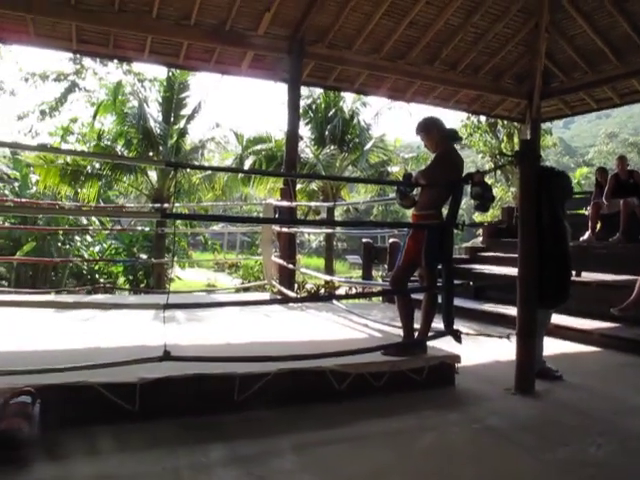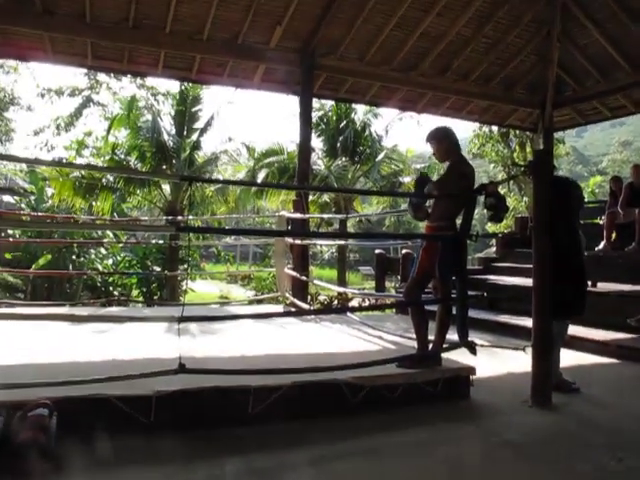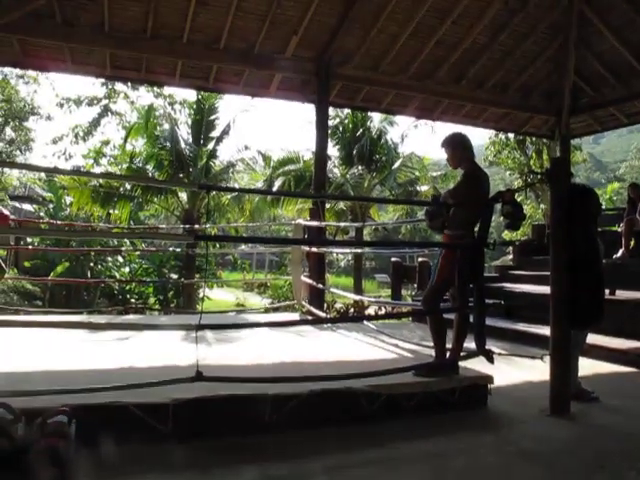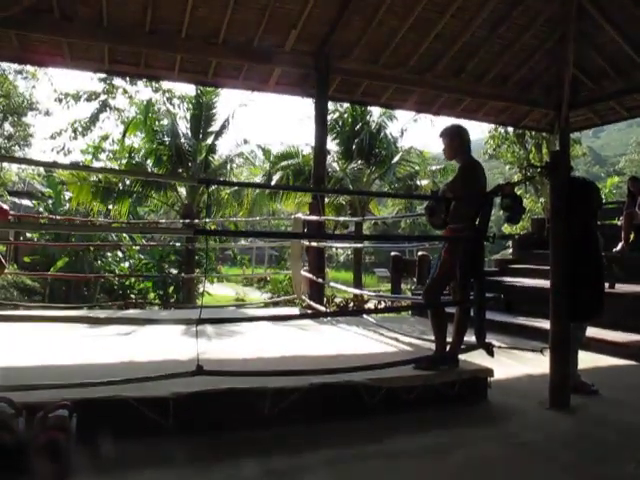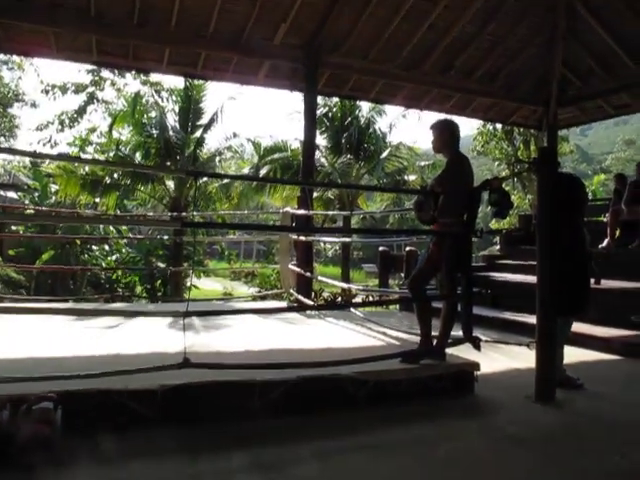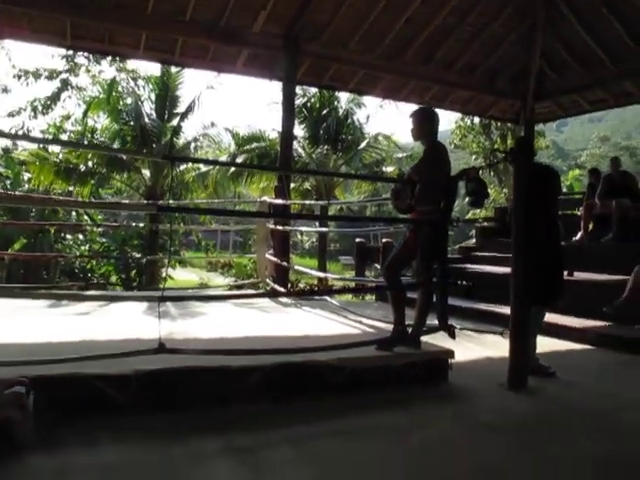
dt=0.4s
person 1, frame 1
left shoulder: (446, 155)
right shoulder: (453, 157)
left elbow: (424, 176)
left wrist: (415, 177)
left hip: (426, 225)
right hip: (434, 224)
left knee: (398, 280)
right knee: (429, 283)
left ankle: (409, 340)
right ankle: (420, 340)
person 1, frame 2
left shoulder: (457, 167)
right shoulder: (464, 168)
left elbow: (436, 189)
left wrist: (427, 188)
right wrist: (427, 209)
left hip: (439, 236)
right hip: (447, 236)
left knee: (412, 292)
right knee: (443, 294)
left ankle: (423, 353)
right ankle: (434, 352)
person 1, frame 3
left shoulder: (471, 176)
right shoulder: (479, 176)
left elbow: (450, 198)
left wrist: (442, 199)
left hip: (457, 245)
right hip: (466, 244)
left knee: (431, 300)
right knee: (460, 302)
left ankle: (441, 361)
right ankle: (452, 361)
person 1, frame 4
left shoulder: (467, 168)
right shoulder: (475, 168)
left elbow: (448, 191)
left wrist: (442, 194)
left hip: (459, 238)
right hip: (467, 238)
left knee: (432, 292)
right knee: (461, 296)
left ankle: (440, 353)
right ankle: (452, 354)
person 1, frame 5
left shoulder: (455, 162)
right shoulder: (462, 163)
left elbow: (437, 186)
left wrist: (431, 189)
left hip: (448, 233)
right hip: (455, 233)
left knee: (416, 282)
right knee: (449, 290)
left ankle: (426, 343)
right ankle: (439, 347)
person 1, frame 6
left shoulder: (433, 151)
right shoulder: (439, 151)
left elbow: (414, 175)
left wrist: (408, 178)
left hip: (426, 222)
right hip: (433, 222)
left knee: (392, 269)
right knee: (425, 278)
left ankle: (400, 330)
right ankle: (414, 334)
person 2, frame 1
left shoulder: (549, 211)
right shoulder: (549, 212)
right elbow: (553, 241)
left hip: (547, 266)
right hip: (548, 267)
left knee: (540, 315)
right knee: (541, 315)
left ankle: (537, 362)
right ankle: (537, 364)
person 2, frame 2
left shoulder: (561, 219)
right shoulder: (563, 220)
right elbow: (568, 248)
left hip: (560, 277)
right hip: (563, 278)
left knee: (556, 328)
right knee: (557, 327)
left ankle: (553, 374)
right ankle: (553, 376)
person 2, frame 3
left shoulder: (573, 207)
right shoulder: (582, 207)
left hip: (577, 274)
right hip: (581, 275)
left knee: (575, 329)
right knee: (577, 329)
left ankle: (571, 381)
right ankle: (572, 384)
person 2, frame 4
left shoulder: (566, 189)
right shoulder: (583, 187)
left hip: (576, 260)
right hip: (582, 261)
left knee: (575, 316)
right knee: (578, 317)
left ankle: (569, 373)
right ankle: (571, 375)
person 2, frame 5
left shoulder: (552, 186)
right shoulder: (569, 183)
left hip: (561, 255)
right hip: (569, 255)
left knee: (561, 311)
right knee: (564, 312)
left ankle: (555, 368)
right ankle: (556, 370)
person 2, frame 6
left shoulder: (525, 176)
right shoulder: (545, 174)
left hip: (532, 245)
right hip: (541, 247)
left knee: (533, 300)
right knee: (537, 301)
left ankle: (527, 355)
right ankle: (529, 358)
